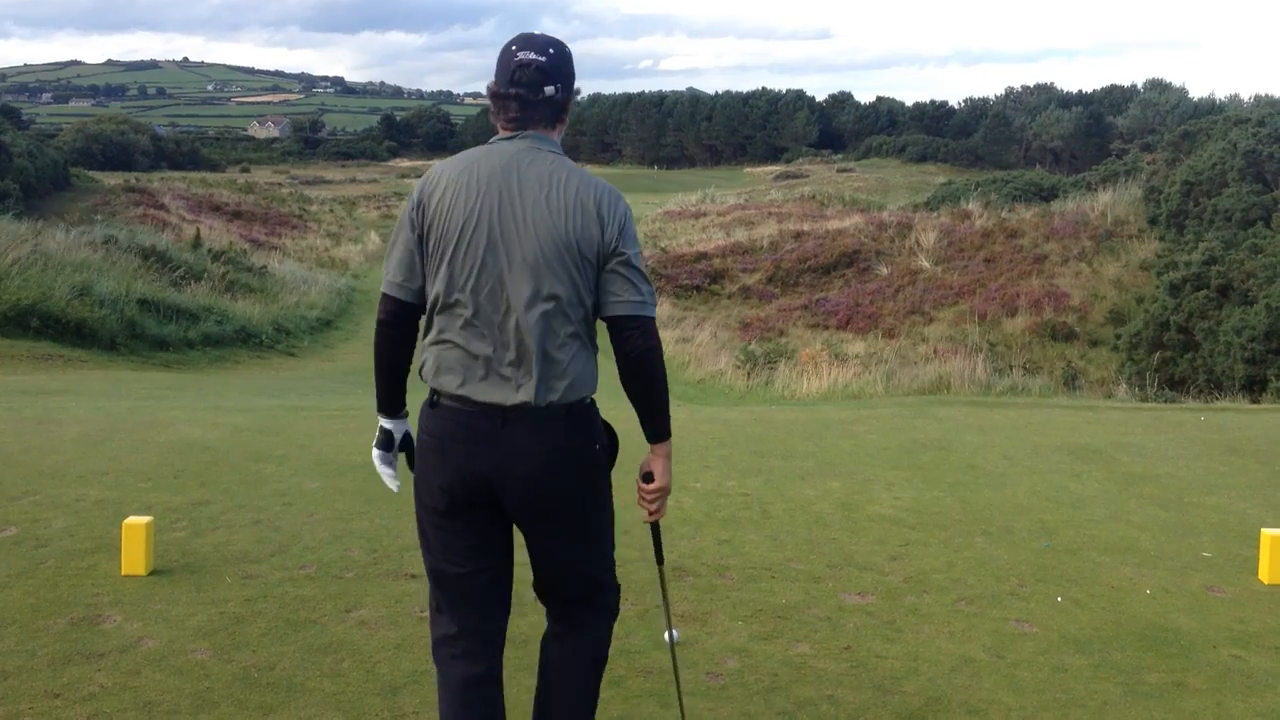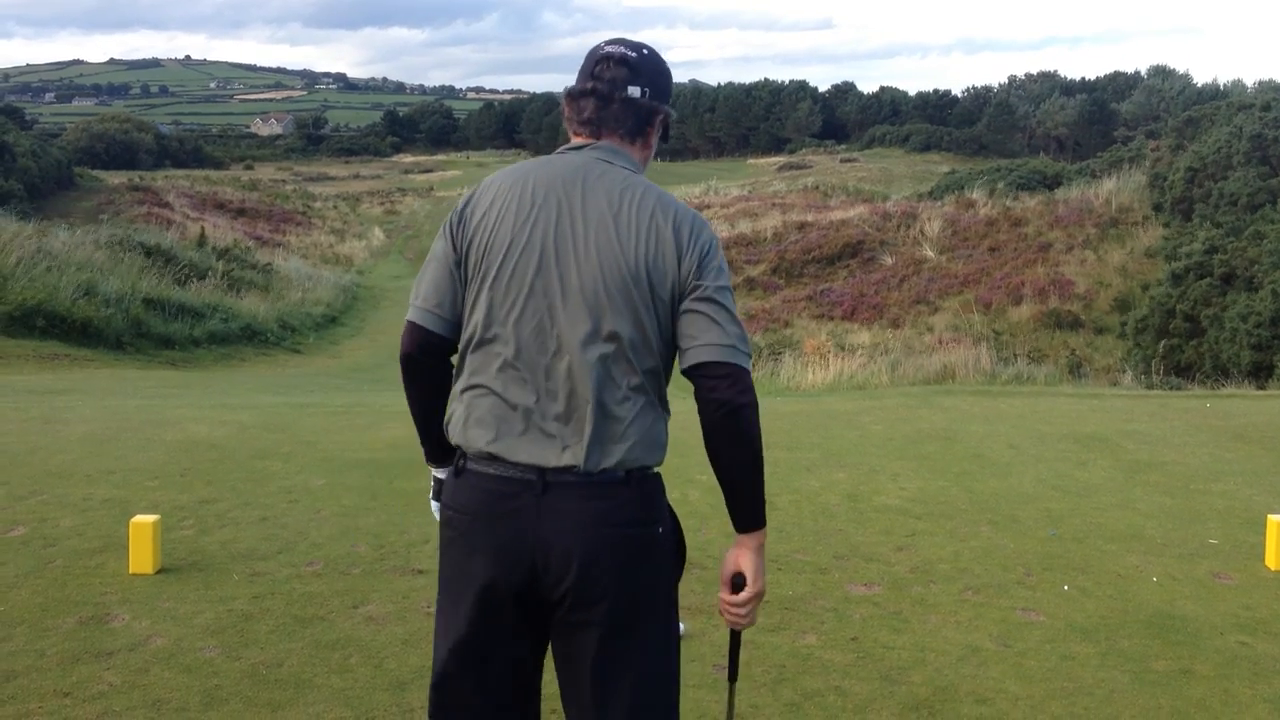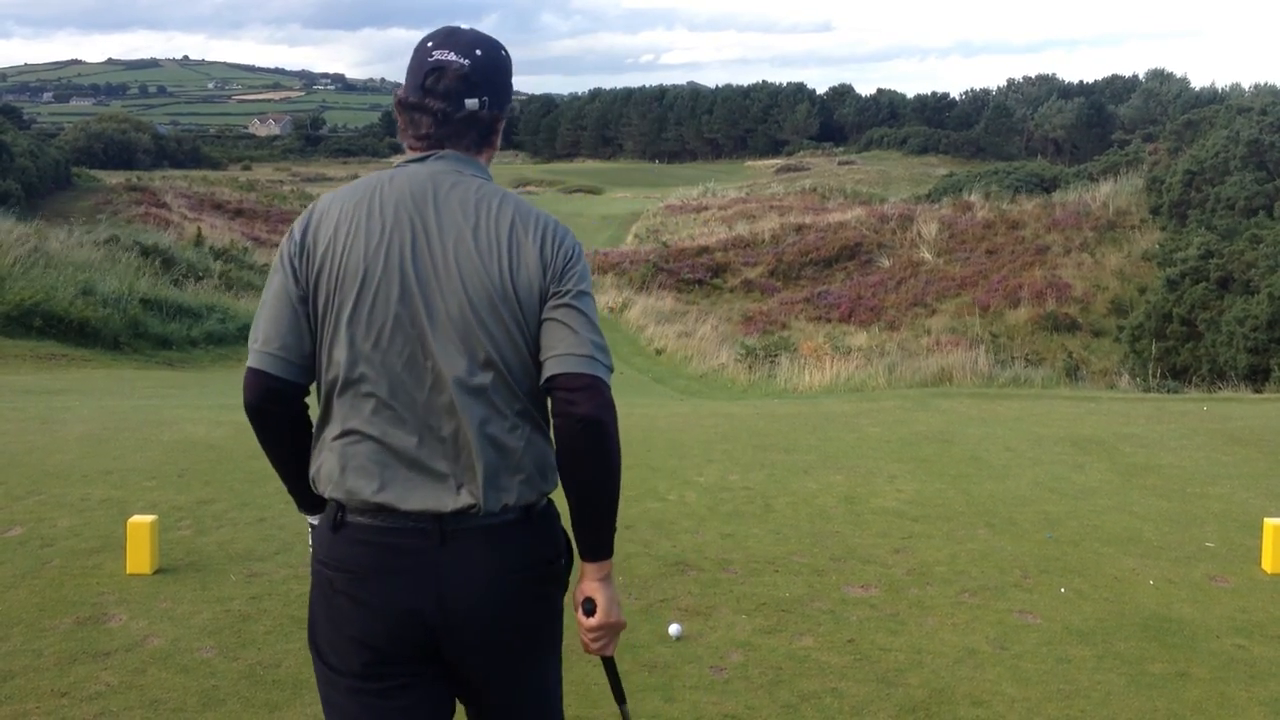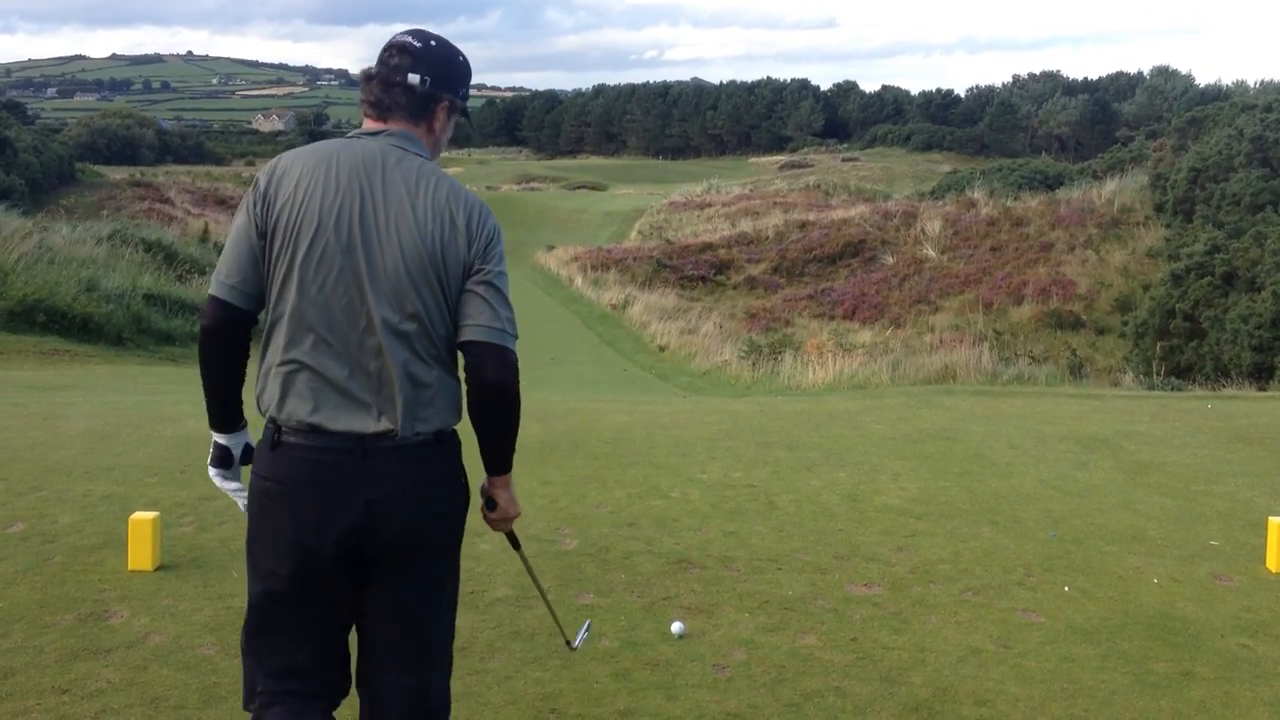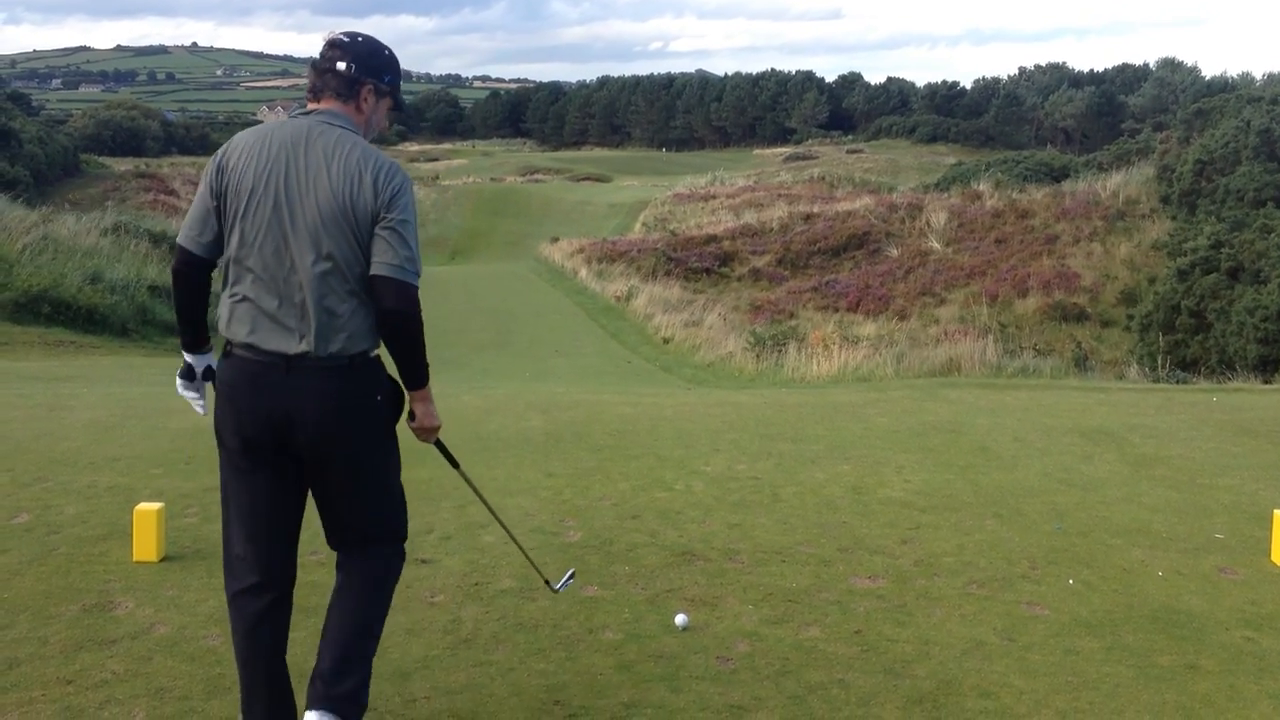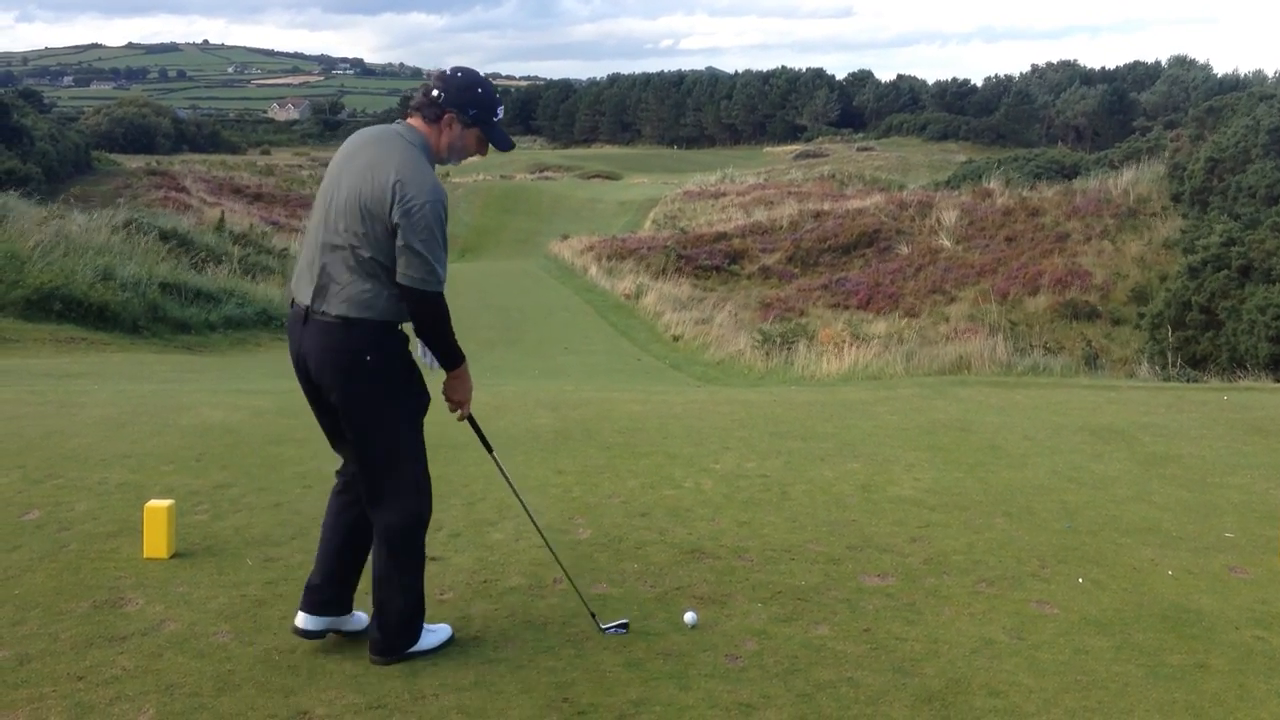
dt=0.7s
person 1, frame 1
left shoulder: (438, 184)
right shoulder: (599, 200)
left elbow: (395, 315)
right elbow: (635, 337)
left wrist: (391, 418)
right wrist: (658, 446)
left hip: (454, 433)
right hip: (560, 439)
left knee: (466, 631)
right knee: (582, 606)
person 1, frame 2
left shoulder: (484, 198)
right shoulder: (680, 228)
left elbow: (419, 350)
right elbow: (725, 394)
left wrist: (442, 463)
right wrist: (749, 534)
left hip: (484, 506)
right hip: (614, 519)
person 1, frame 3
left shoulder: (324, 221)
right shoulder: (543, 238)
left elbow: (267, 393)
right elbow: (585, 412)
left wrist: (319, 506)
right wrist: (595, 565)
left hip: (365, 560)
right hip: (506, 556)
person 1, frame 4
left shoulder: (284, 177)
right shoulder: (466, 212)
left elbow: (221, 321)
right elbow: (491, 369)
left wrist: (227, 431)
right wrist: (499, 475)
left hip: (299, 471)
right hip: (418, 479)
person 1, frame 5
left shoulder: (238, 150)
right shoulder: (381, 174)
left elbow: (188, 264)
right elbow: (394, 298)
left wrist: (196, 353)
right wrist: (418, 389)
left hip: (247, 383)
right hip: (341, 388)
left knee: (255, 569)
right knee: (372, 544)
person 1, frame 6
left shoulder: (361, 142)
right shoulder: (419, 186)
right elbow: (420, 294)
left wrist: (422, 338)
right wrist: (455, 368)
left hip: (309, 328)
right hip: (361, 345)
left knee: (361, 471)
right knee: (401, 490)
left ankle: (325, 602)
right ankle: (397, 633)
